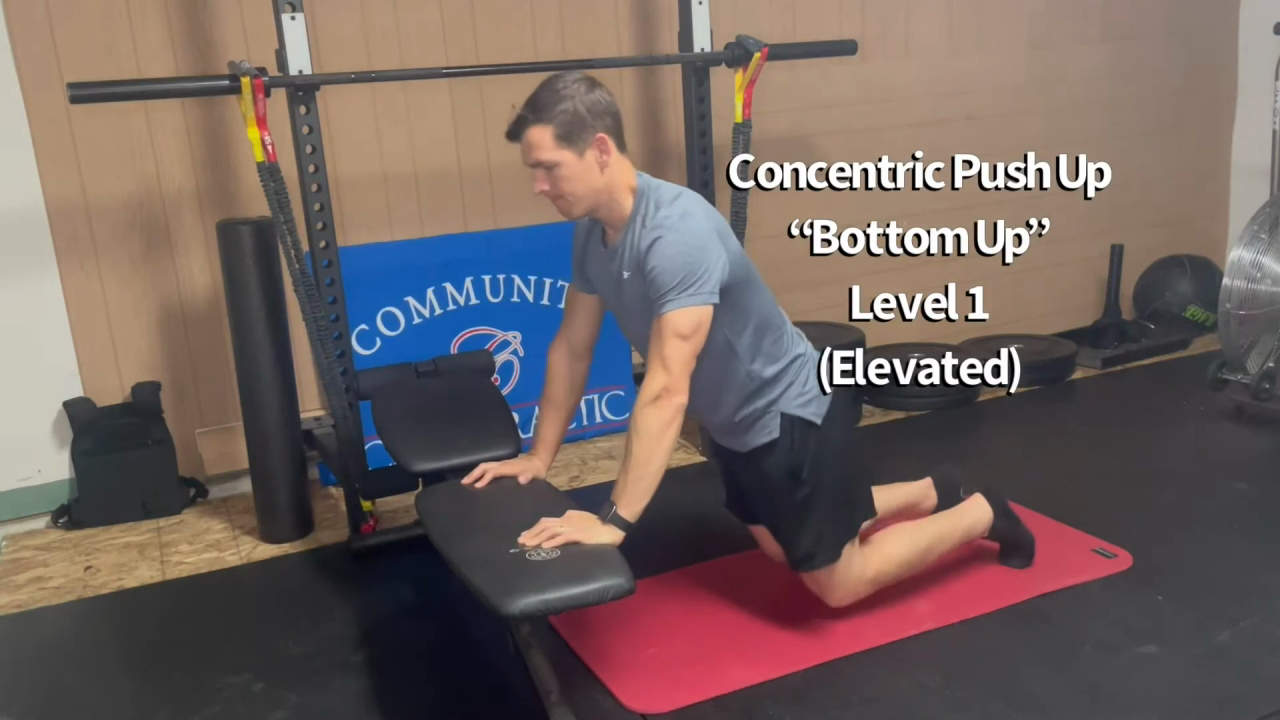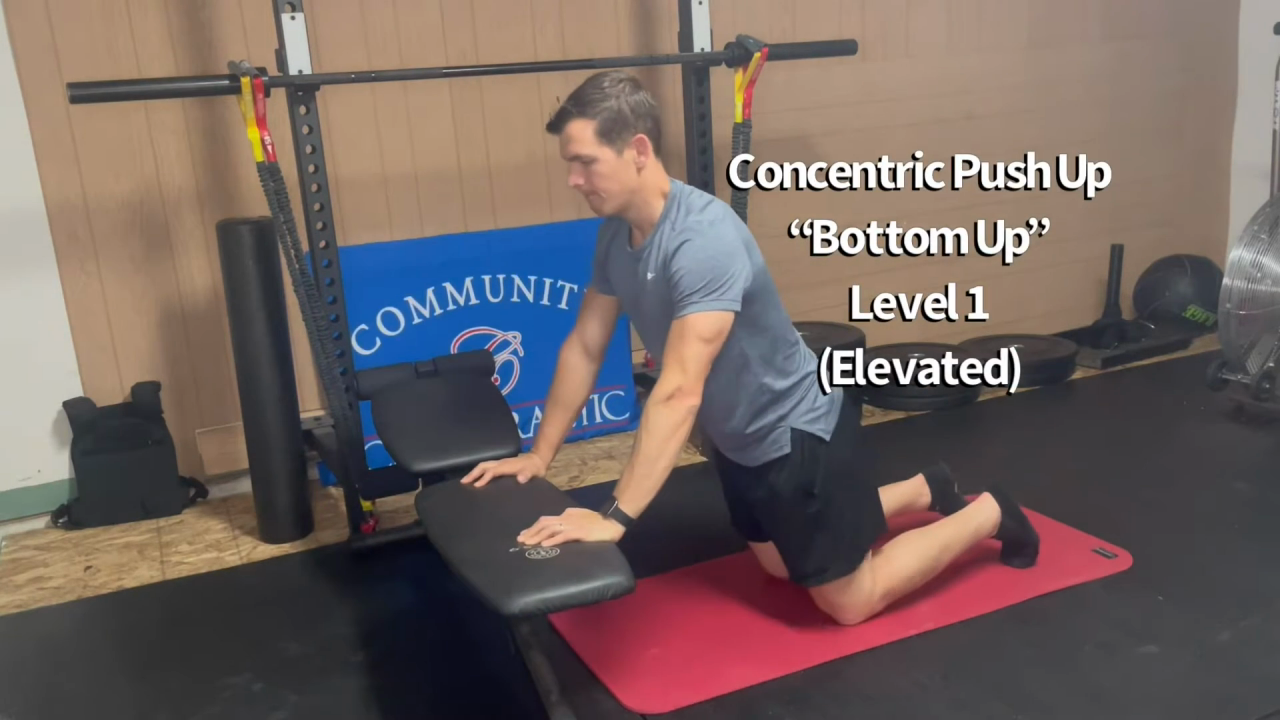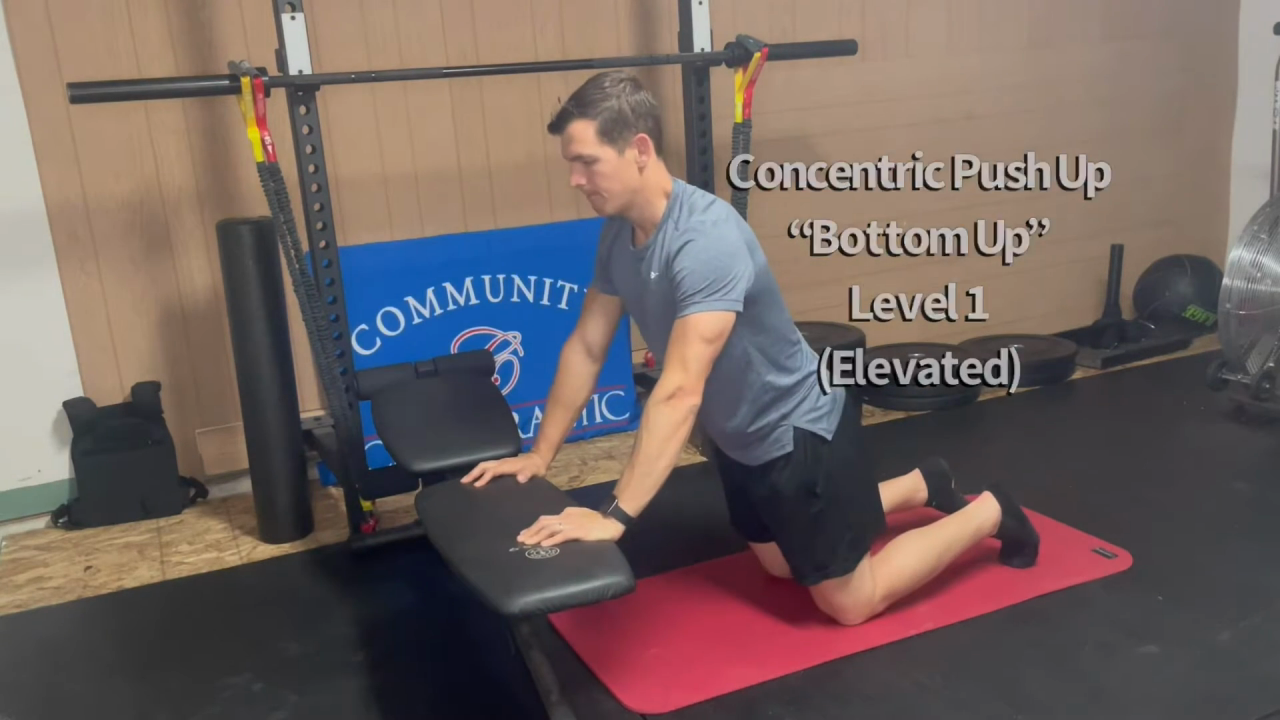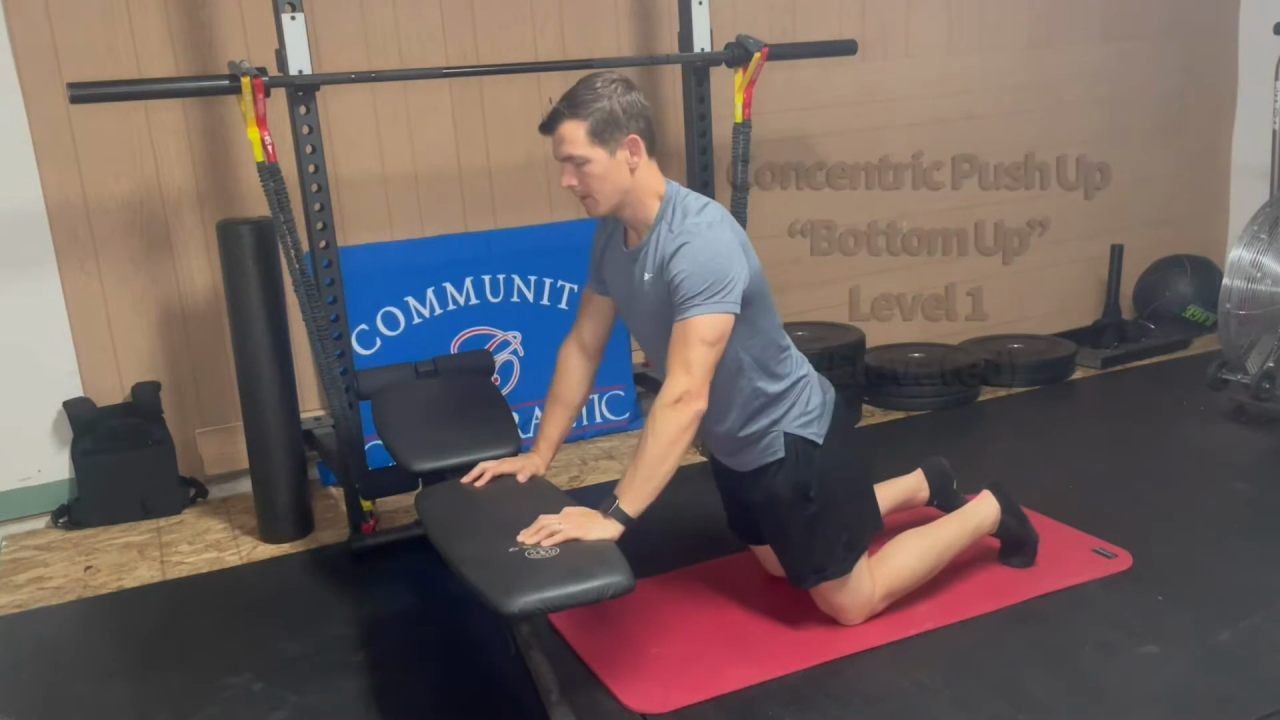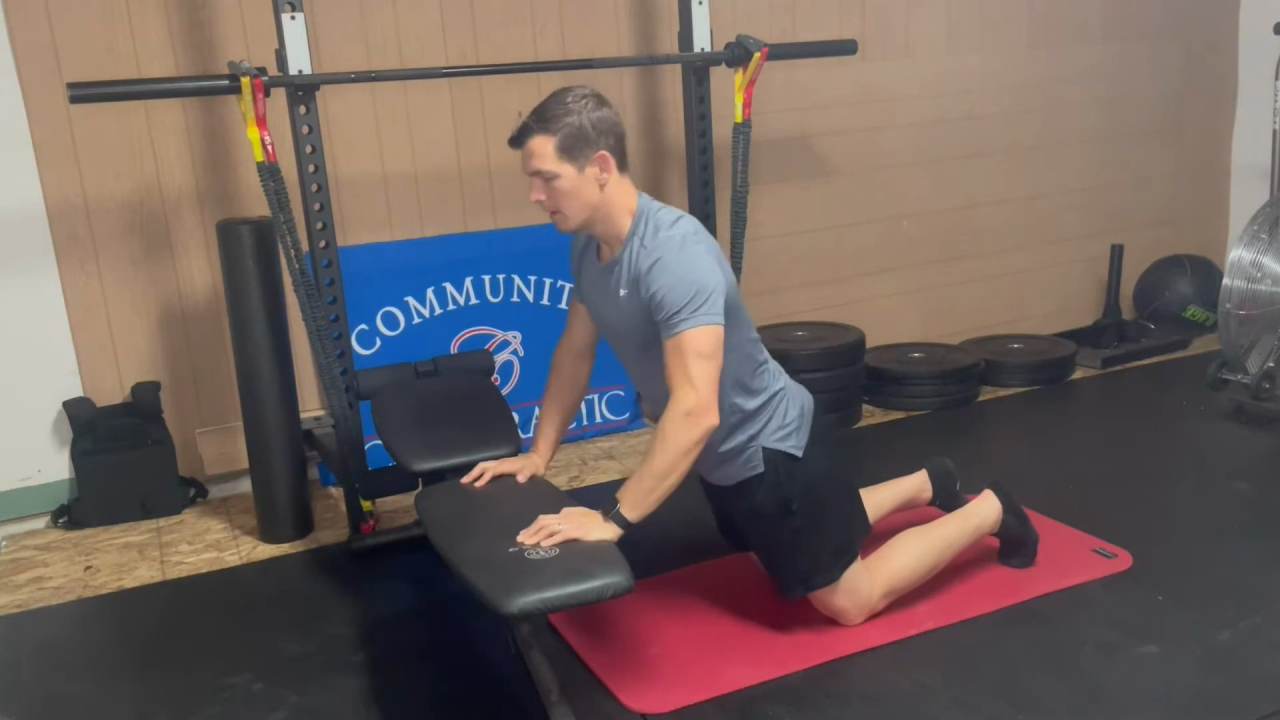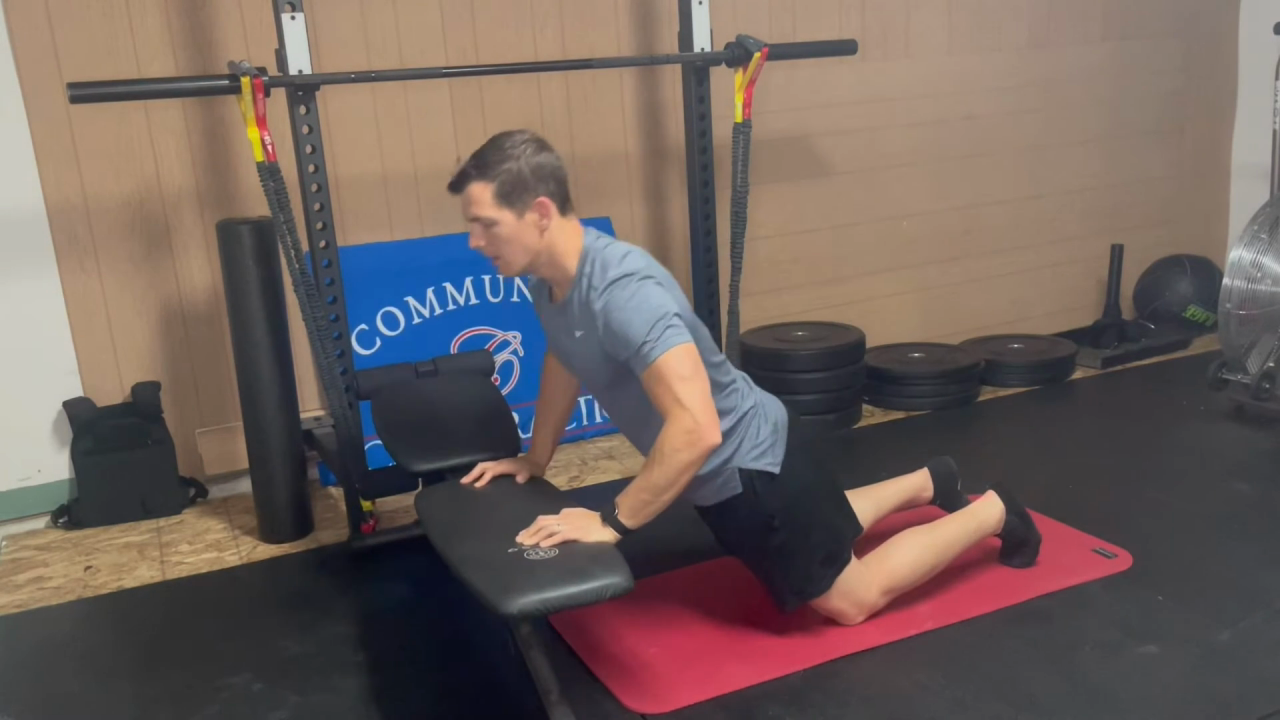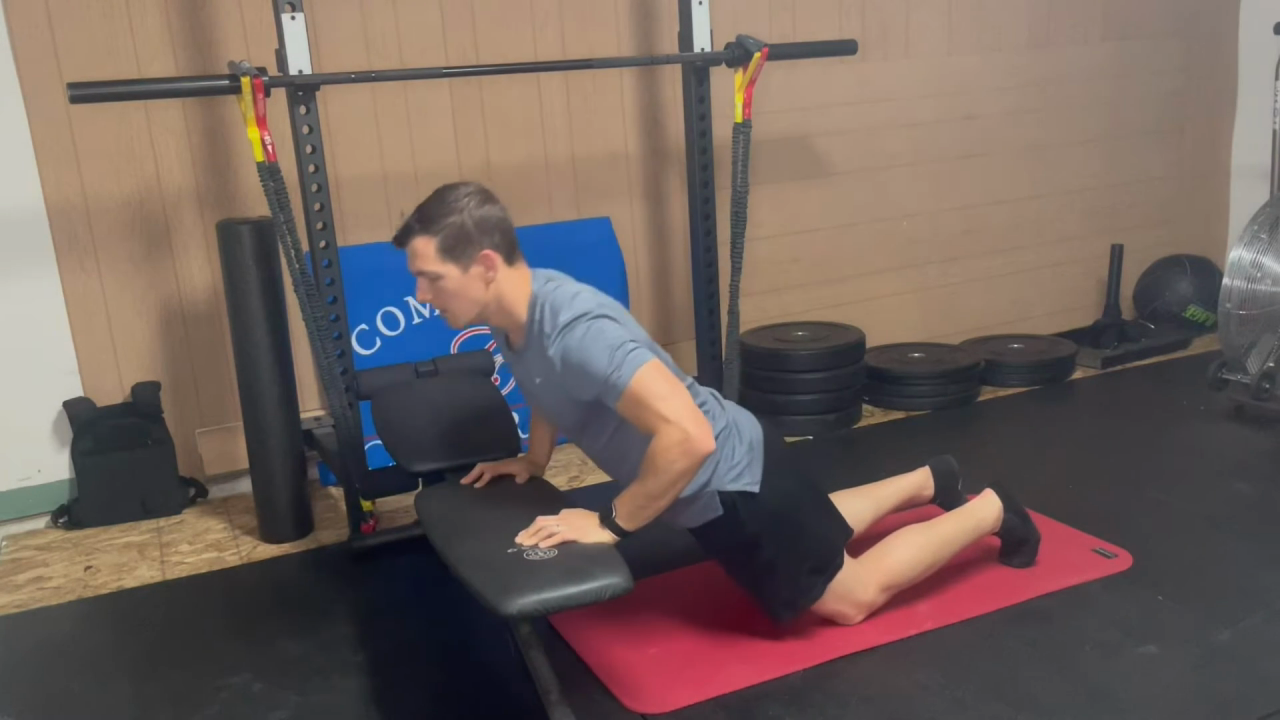
dt=0.3s
person 1, frame 1
left shoulder: (677, 233)
right shoulder: (593, 232)
left elbow: (666, 392)
right elbow: (571, 349)
left wrist: (615, 521)
right wrist: (538, 457)
left hip: (792, 412)
right hip: (737, 422)
left knee: (837, 583)
right knee: (788, 551)
left ankle: (981, 514)
right ankle: (933, 493)
person 1, frame 2
left shoulder: (704, 238)
right shoulder: (617, 235)
left elbow: (679, 394)
right elbow: (583, 348)
left wrist: (615, 517)
right wrist: (539, 455)
left hip: (798, 431)
right hip: (741, 437)
left knee: (848, 602)
right knee: (781, 566)
left ankle: (988, 514)
right ankle: (925, 489)
person 1, frame 3
left shoulder: (707, 238)
right shoulder: (619, 235)
left elbow: (680, 394)
right elbow: (585, 348)
left wrist: (615, 517)
right wrist: (538, 455)
left hip: (801, 429)
right hip: (743, 437)
left knee: (848, 600)
right knee: (782, 567)
left ankle: (989, 513)
right ankle: (920, 486)
person 1, frame 4
left shoulder: (700, 240)
right shoulder: (613, 235)
left elbow: (686, 397)
right elbow: (582, 347)
left wrist: (614, 516)
right wrist: (539, 455)
left hip: (791, 435)
right hip: (738, 441)
left knee: (850, 601)
right knee: (783, 565)
left ankle: (987, 511)
right ankle: (923, 485)
person 1, frame 5
left shoulder: (674, 255)
right shoulder: (591, 246)
left elbow: (695, 412)
right elbow: (574, 353)
left wrist: (614, 520)
right wrist: (538, 455)
left hip: (773, 448)
right hip: (727, 456)
left knee: (848, 601)
right knee: (782, 568)
left ankle: (989, 511)
right ankle: (924, 485)
person 1, frame 6
left shoulder: (621, 290)
right shoulder: (551, 279)
left elbow: (696, 430)
right elbow: (564, 364)
left wrist: (612, 523)
right wrist: (533, 458)
left hip: (752, 461)
right hip: (725, 470)
left knee: (852, 599)
right knee: (815, 538)
left ankle: (992, 511)
right ankle: (927, 482)
person 1, frame 7
left shoulder: (574, 329)
right shoulder: (515, 312)
left elbow: (688, 439)
left wrist: (609, 524)
right wrist: (532, 460)
left hip: (732, 479)
right hip: (718, 481)
left knee: (849, 597)
right knee: (814, 545)
left ankle: (989, 510)
right ankle: (927, 483)
